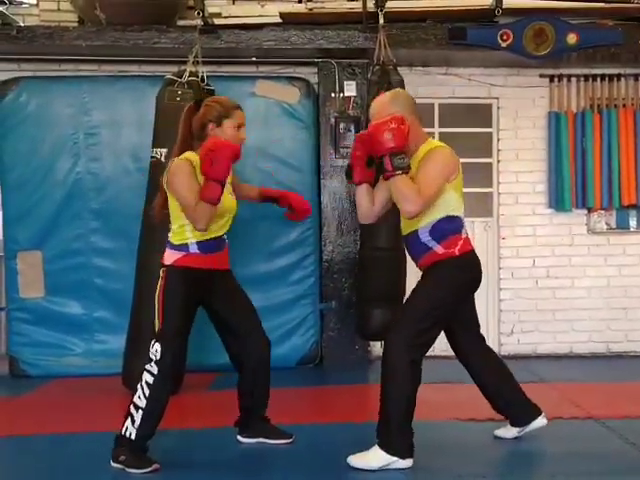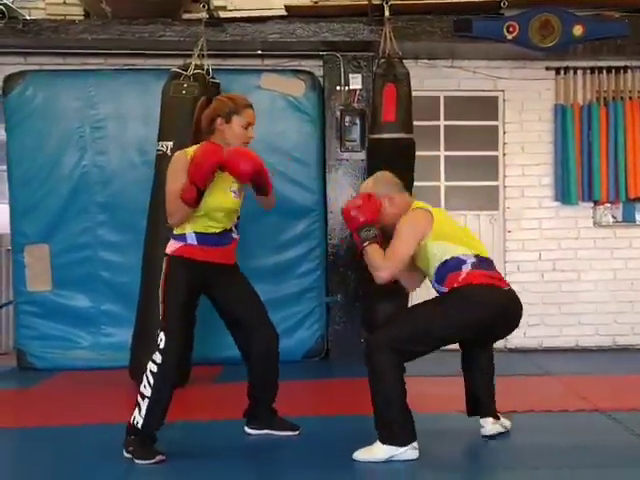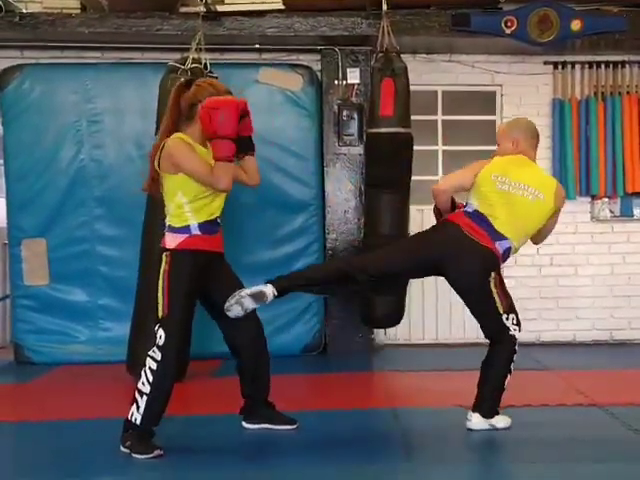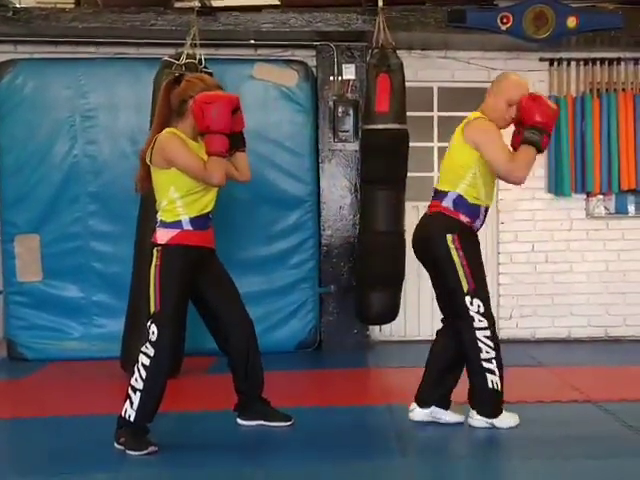
dt=0.5s
person 1, frame 1
left shoulder: (220, 167)
right shoulder: (183, 166)
left elbow: (242, 193)
right elbow: (200, 220)
left wrist: (278, 196)
right wrist: (215, 177)
left hip: (217, 271)
right hip: (183, 272)
left knee: (255, 344)
right knee: (166, 360)
left ankle: (252, 423)
right ankle: (128, 447)
person 1, frame 2
left shoulder: (242, 161)
right shoulder: (185, 159)
left elbow: (266, 203)
right elbow: (175, 218)
left wrist: (260, 181)
right wrist: (199, 180)
left hip: (224, 264)
right hip: (185, 262)
left knee: (263, 336)
right knee: (172, 348)
left ankle: (260, 415)
right ankle: (138, 436)
person 1, frame 3
left shoulder: (209, 148)
right shoulder: (176, 146)
left elbow: (252, 179)
right elbow: (222, 182)
left wrist: (242, 137)
right wrist: (224, 137)
left hip: (212, 254)
right hip: (183, 255)
left knee: (249, 329)
right knee: (171, 342)
left ankle: (257, 408)
right ankle: (136, 431)
person 1, frame 4
left shoulder: (200, 143)
right shoulder: (168, 141)
left elbow: (242, 174)
right elbow: (215, 178)
left wrist: (234, 132)
right wrist: (217, 131)
left hip: (203, 250)
right hip: (174, 250)
left knee: (239, 326)
right knee: (163, 338)
left ankle: (251, 405)
right ankle: (129, 428)
person 2, frame 1
left shoulder: (438, 156)
right shoulder: (402, 161)
left elbow: (413, 206)
right elbow: (366, 214)
left wrist: (392, 159)
right wrist: (361, 169)
left hip: (452, 267)
right hip: (448, 269)
left knee: (401, 344)
right knee: (469, 346)
left ankle: (394, 447)
right ankle: (524, 414)
person 2, frame 2
left shoulder: (414, 219)
right shoulder: (429, 220)
left elbow: (383, 273)
right elbow: (412, 282)
left wrist: (365, 234)
right wrist: (371, 236)
left hip: (474, 300)
right hip: (507, 304)
left knee: (381, 345)
right knee: (476, 342)
left ankle: (397, 441)
right ankle: (488, 417)
person 2, frame 3
left shoulder: (488, 165)
right shoulder: (555, 191)
left elbow: (441, 189)
right elbow: (538, 237)
left hip: (441, 240)
right hip: (478, 260)
left knee: (354, 268)
right knee: (504, 337)
left ankle: (272, 288)
right ankle: (485, 413)
person 2, frame 4
left shoulder: (492, 130)
right shoulder: (477, 125)
left elbow: (519, 167)
right elbow: (514, 173)
left wrist: (535, 136)
right wrist: (532, 134)
left hip: (442, 231)
right hip: (447, 231)
left knee: (461, 319)
right knee: (478, 319)
left ankle: (429, 402)
right ankle: (488, 411)
